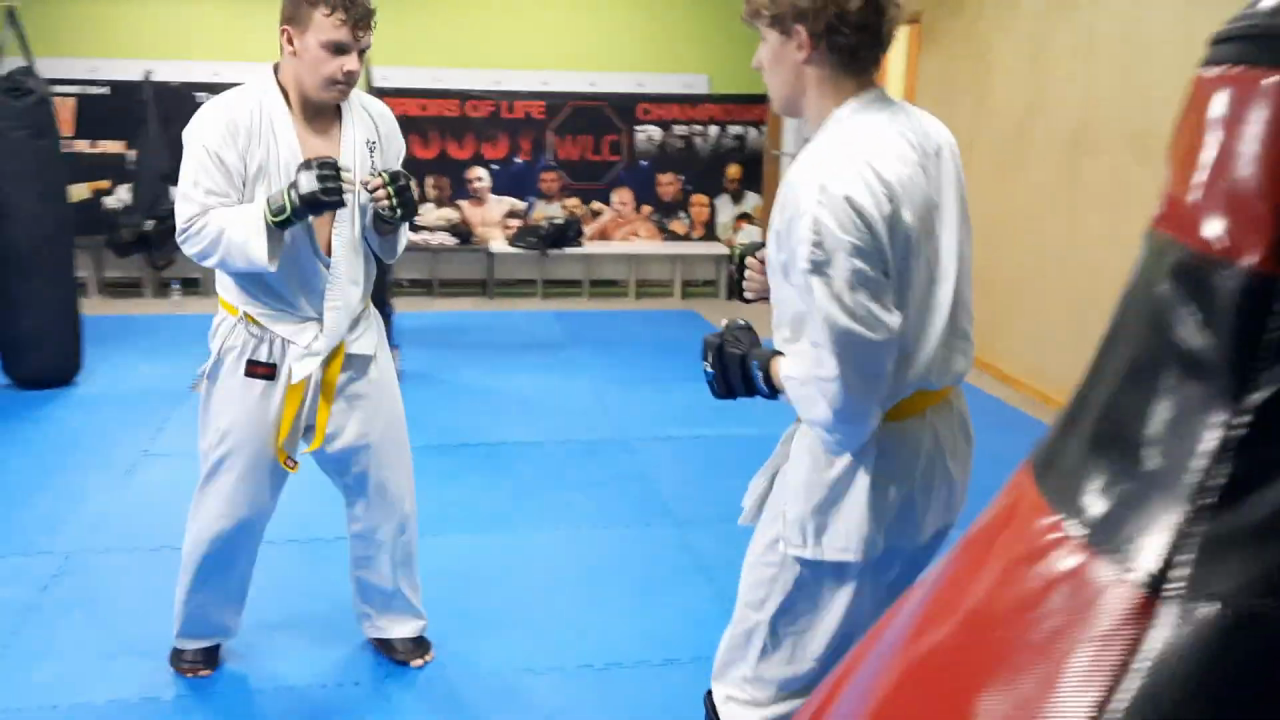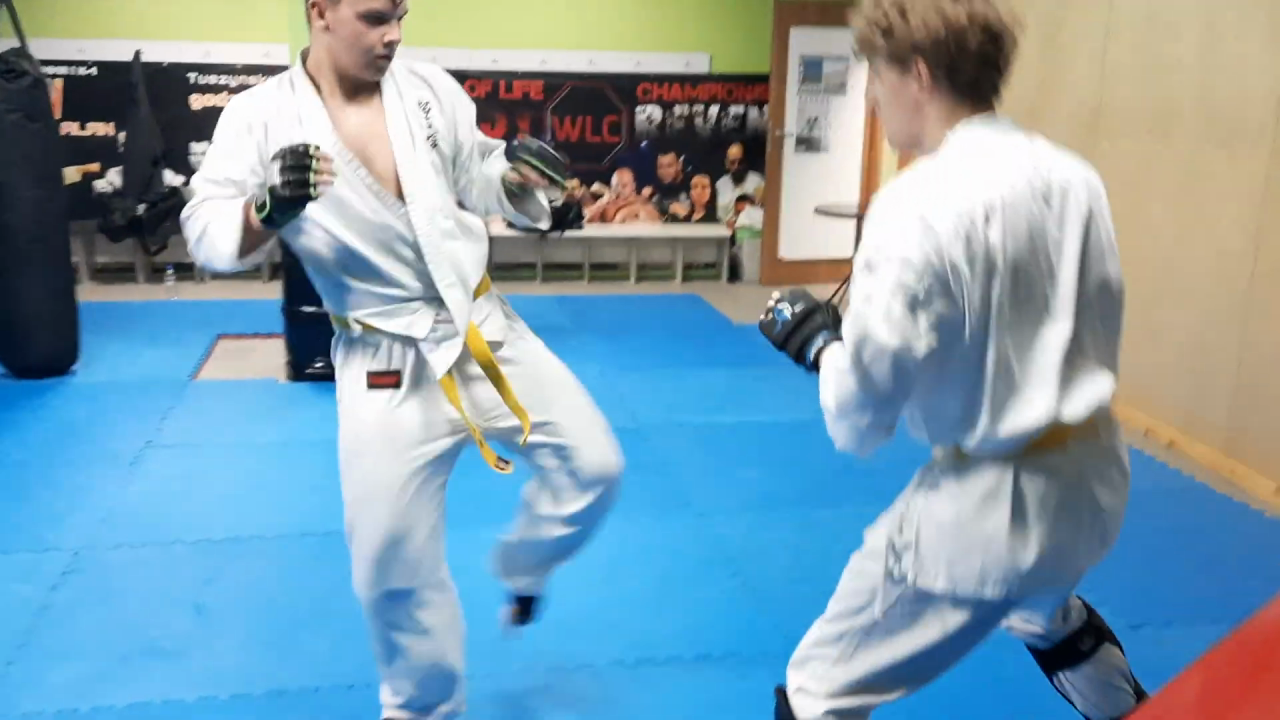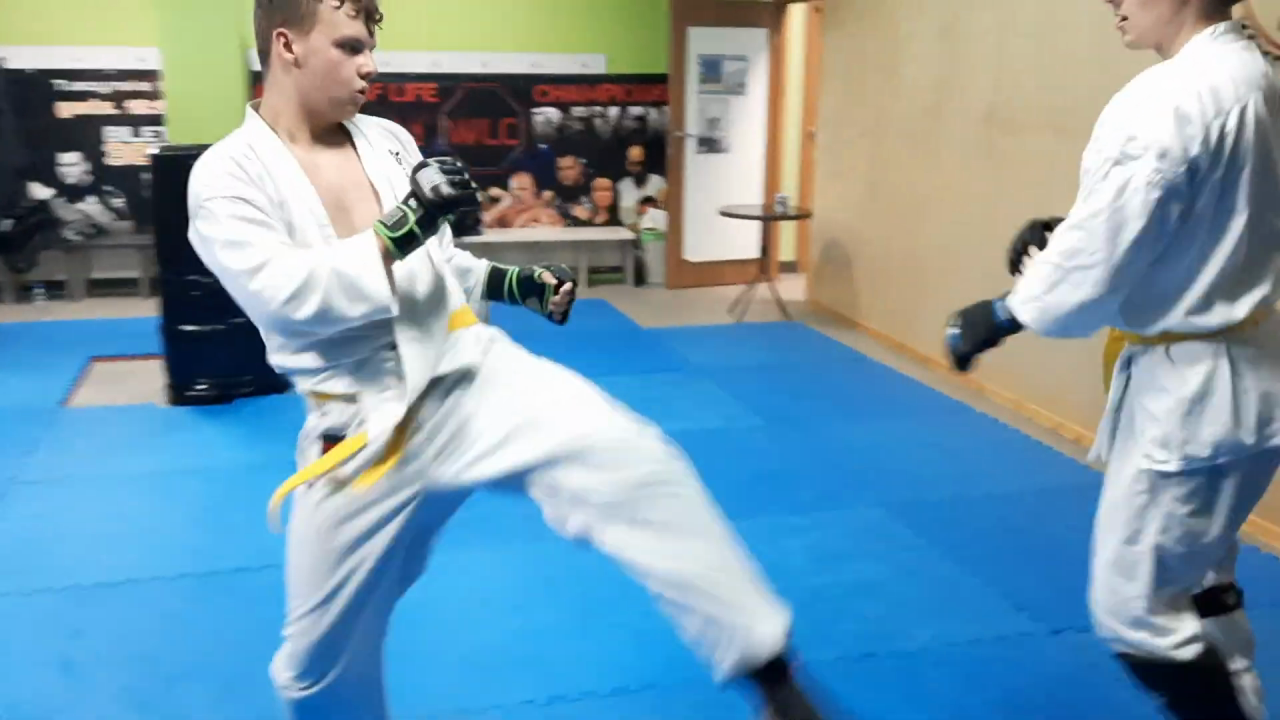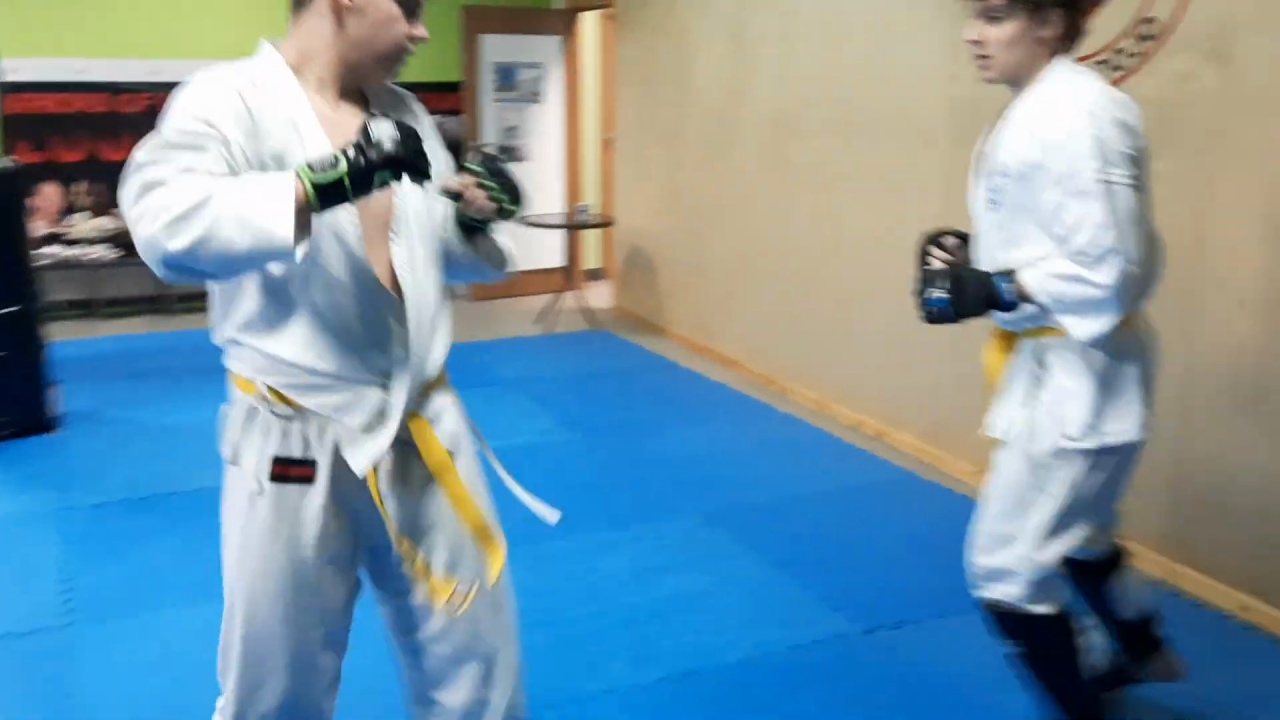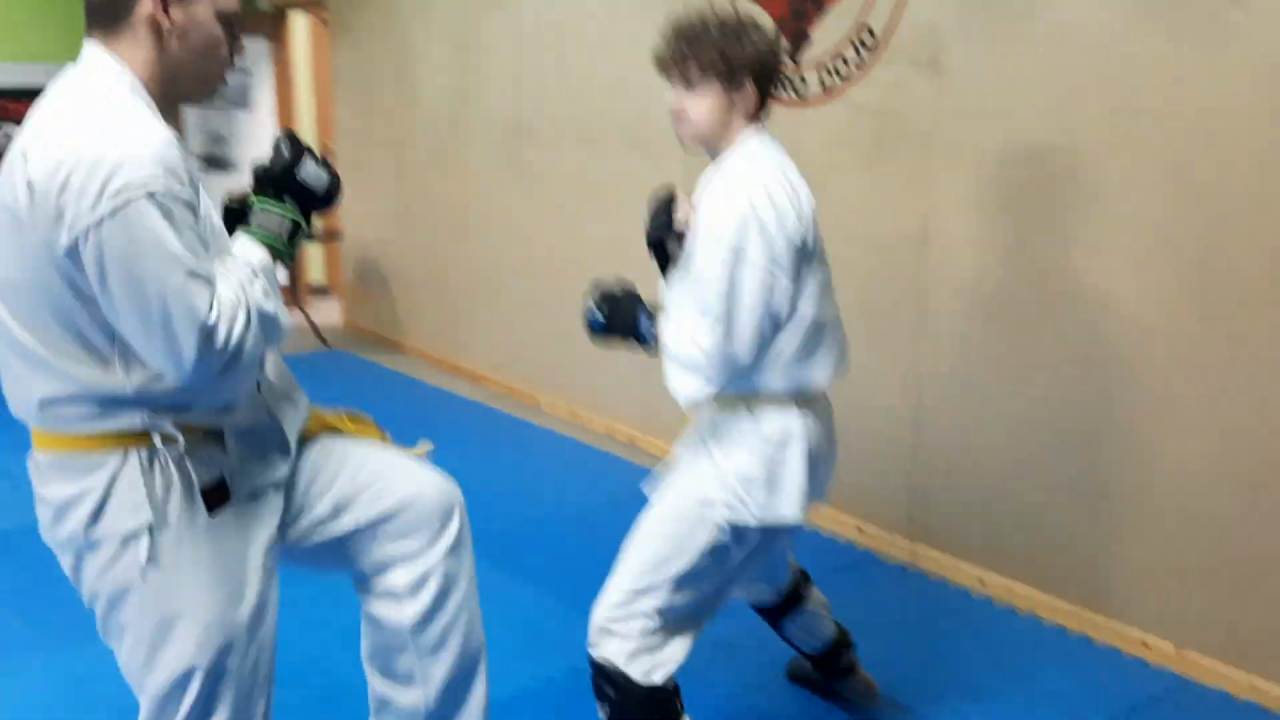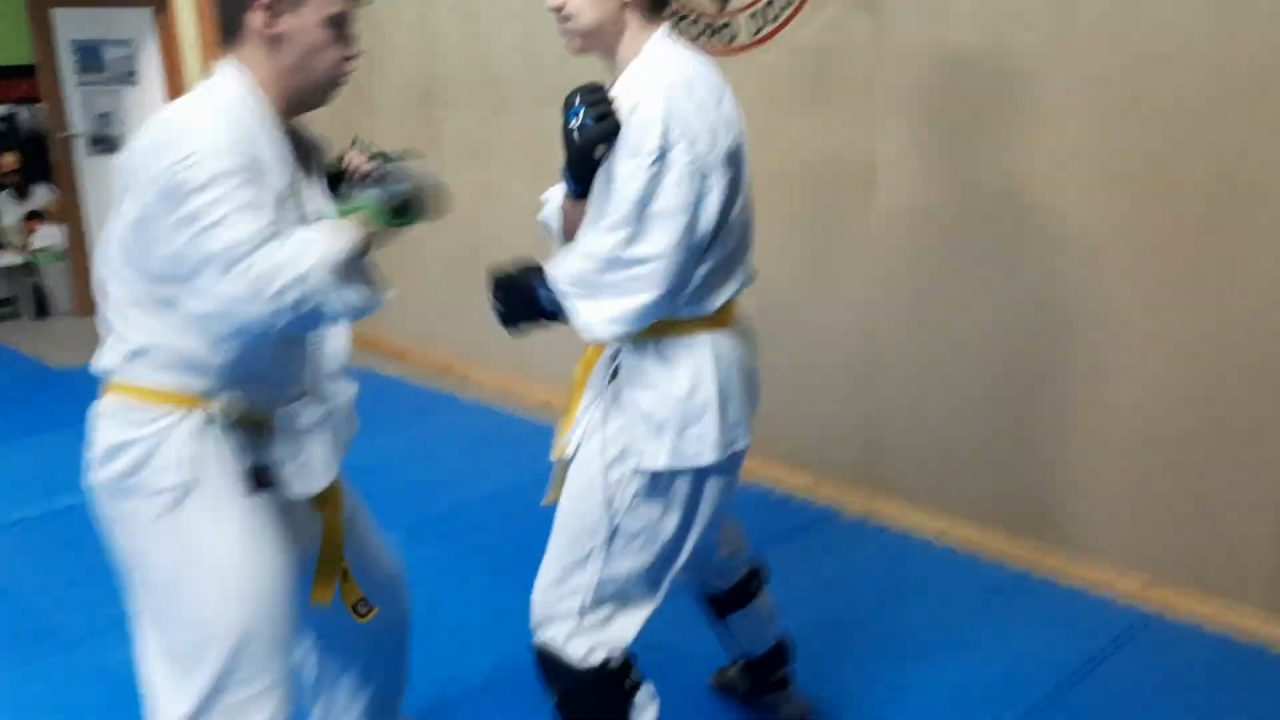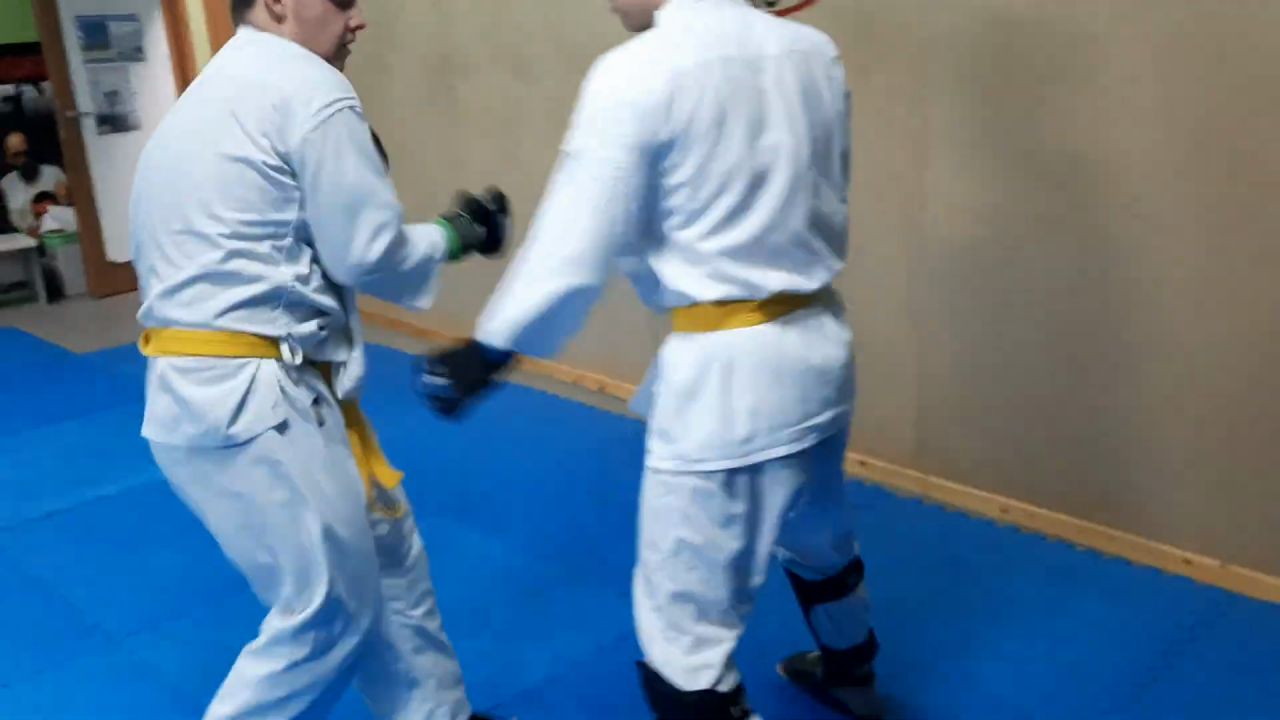
dt=0.4s
person 1, frame 1
left shoulder: (828, 180)
right shoulder: (928, 139)
left elbow: (842, 396)
left wrist: (756, 366)
right wrist: (788, 278)
left hip: (861, 467)
right hip: (936, 445)
person 1, frame 2
left shoulder: (917, 210)
right shoulder: (1074, 179)
left elbow: (862, 411)
left wrist: (815, 337)
left hip: (992, 499)
right hip: (1090, 476)
right knee: (1047, 611)
person 1, frame 3
left shoulder: (1166, 101)
left elbow: (1093, 267)
left wrist: (995, 314)
right wrist: (1066, 234)
left hip: (1188, 385)
left knee: (1135, 611)
right knee: (1193, 572)
person 1, frame 4
left shoulder: (1081, 116)
right shoulder: (1041, 110)
left elbow: (1113, 268)
left wrist: (992, 292)
right wrist: (968, 252)
left hip: (1079, 373)
right hip: (1062, 364)
left knee: (1004, 566)
right knee: (1073, 529)
right ankle: (1140, 645)
person 1, frame 5
left shoulder: (745, 193)
right shoulder: (755, 174)
left elbow: (718, 348)
left wrist: (638, 323)
right wrist: (685, 263)
left hip: (752, 442)
right hip: (769, 428)
left knee: (627, 627)
right knee: (755, 567)
person 1, frame 6
left shoulder: (665, 94)
right shoulder: (653, 80)
left elbow: (633, 276)
right elbow: (590, 224)
left wrist: (546, 293)
right wrist: (580, 178)
left hip: (663, 380)
right hip: (709, 363)
left knee: (574, 615)
right knee: (706, 535)
person 1, frame 7
left shoulder: (636, 76)
left elbow: (572, 256)
left wrist: (481, 353)
left hip: (722, 364)
right hip: (817, 337)
left knee: (682, 611)
right knee: (813, 532)
person 2, frame 1
left shoulder: (375, 123)
right shoulder: (226, 120)
right elbow: (200, 232)
left wrist: (396, 217)
right wrist: (288, 209)
left hip: (354, 342)
right hip: (261, 350)
left knee: (383, 497)
right knee: (231, 506)
left ankle: (392, 623)
right ankle: (200, 629)
person 2, frame 2
left shoulder: (428, 88)
right shoulder: (256, 117)
left elbow: (479, 184)
right elbow: (208, 235)
left wrist: (521, 186)
right wrist: (266, 208)
left hip: (479, 329)
right hip: (386, 363)
left knee: (590, 465)
right knee: (392, 556)
left ankle: (520, 569)
person 2, frame 3
left shoulder: (387, 140)
right shoulder: (227, 176)
right elbow: (291, 293)
left wrist: (512, 282)
right wrist: (409, 225)
left hip: (466, 379)
right hip: (357, 434)
left knee: (620, 458)
right knee: (324, 652)
person 2, frame 4
left shoulder: (401, 119)
right shoulder: (227, 101)
left elbow: (464, 259)
right elbow: (171, 227)
left wrist: (475, 218)
right wrist: (334, 178)
left hip: (417, 433)
right hip: (294, 452)
person 2, frame 5
left shoulder: (96, 119)
right shoulder: (120, 155)
right elbow: (208, 351)
left wrist: (238, 218)
right wrist: (273, 226)
left hip: (217, 445)
right hip: (146, 491)
left knee: (416, 507)
person 2, frame 6
left shoulder: (280, 145)
right shoulder: (207, 145)
right elbow: (252, 308)
left wrist: (338, 206)
right wrist: (366, 222)
left hip: (272, 451)
right hip: (182, 461)
left knee: (372, 603)
person 2, frame 7
left shoulder: (224, 91)
right shoulder: (306, 88)
right elbow: (378, 262)
left wrist: (348, 182)
right wrist: (462, 227)
left hip: (243, 385)
right hip: (253, 398)
left knee: (381, 546)
right knee: (321, 626)
